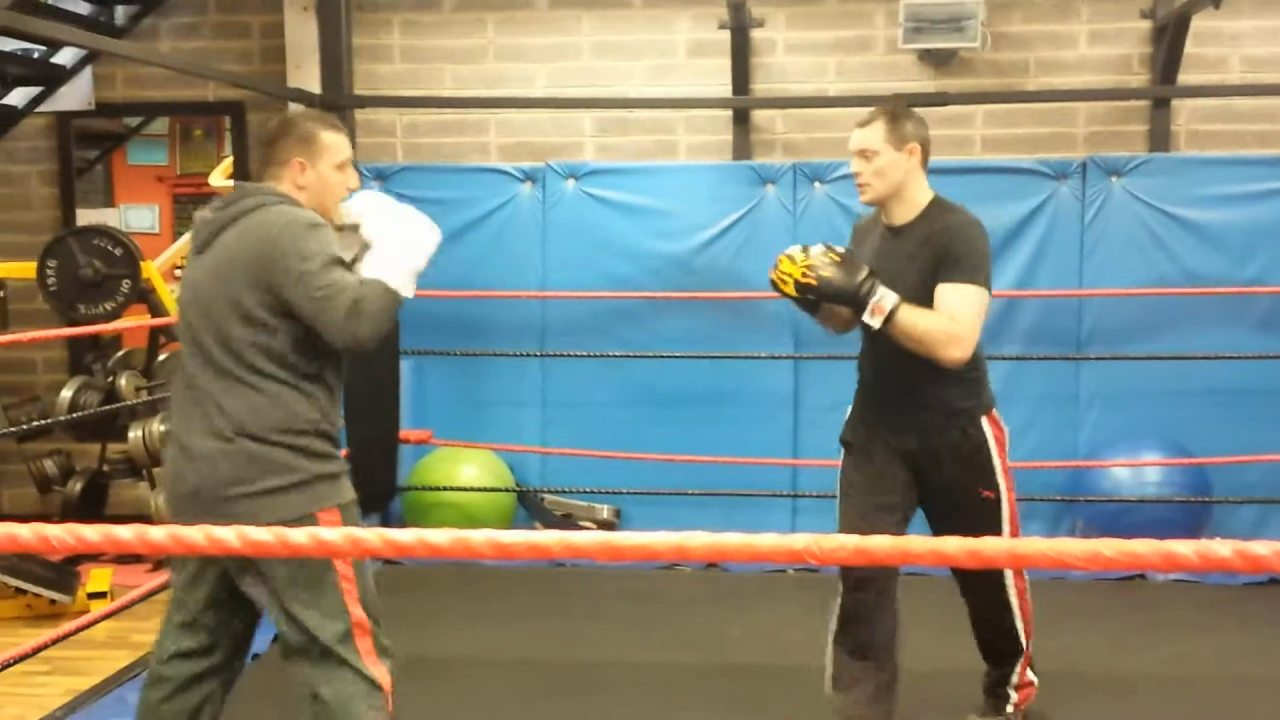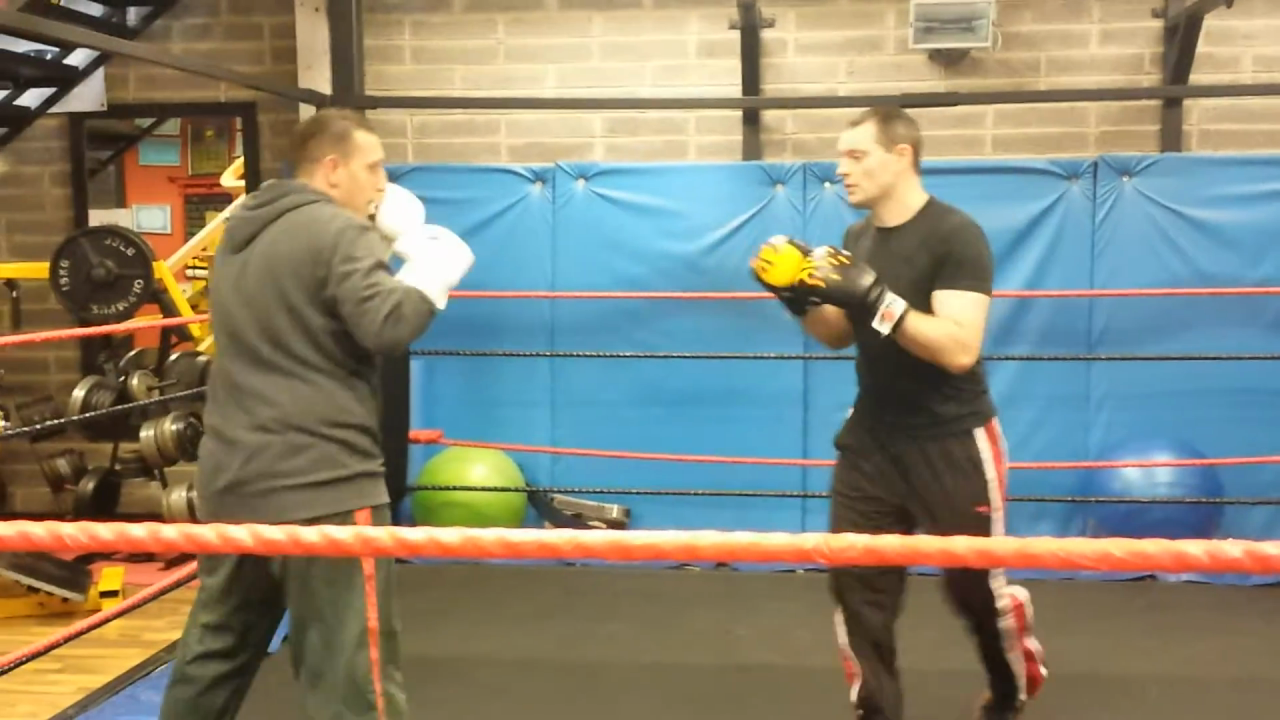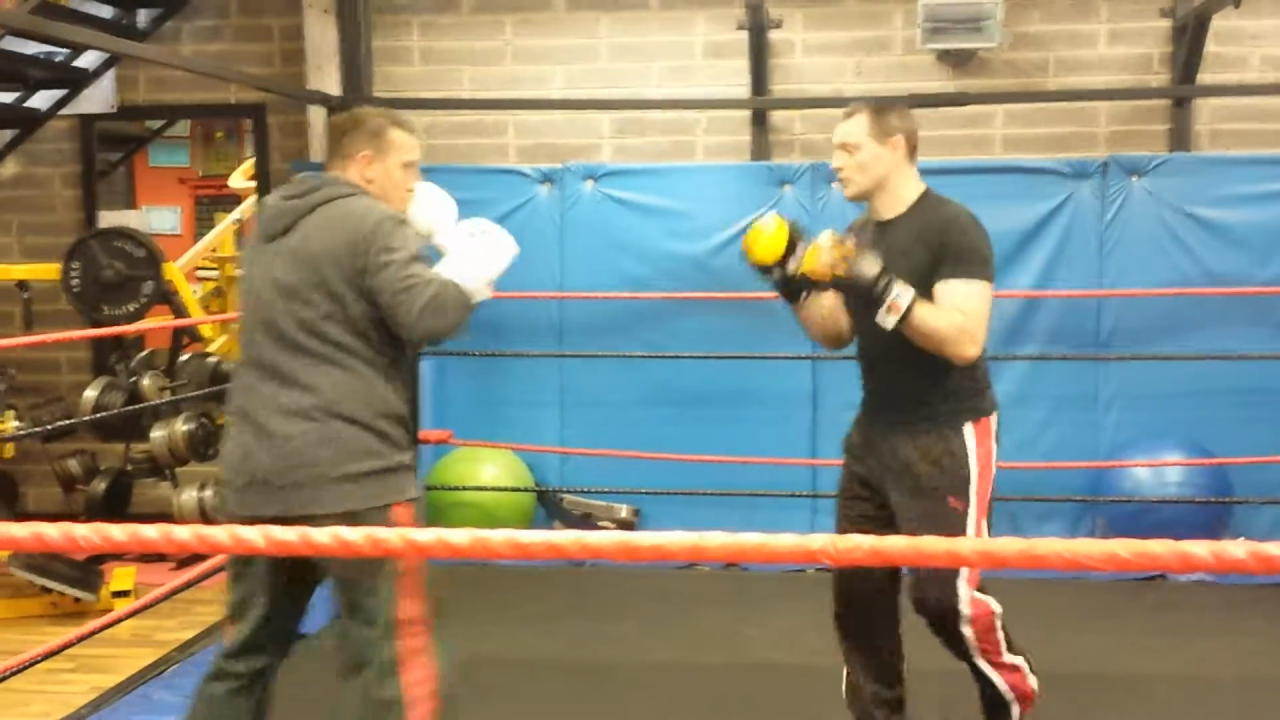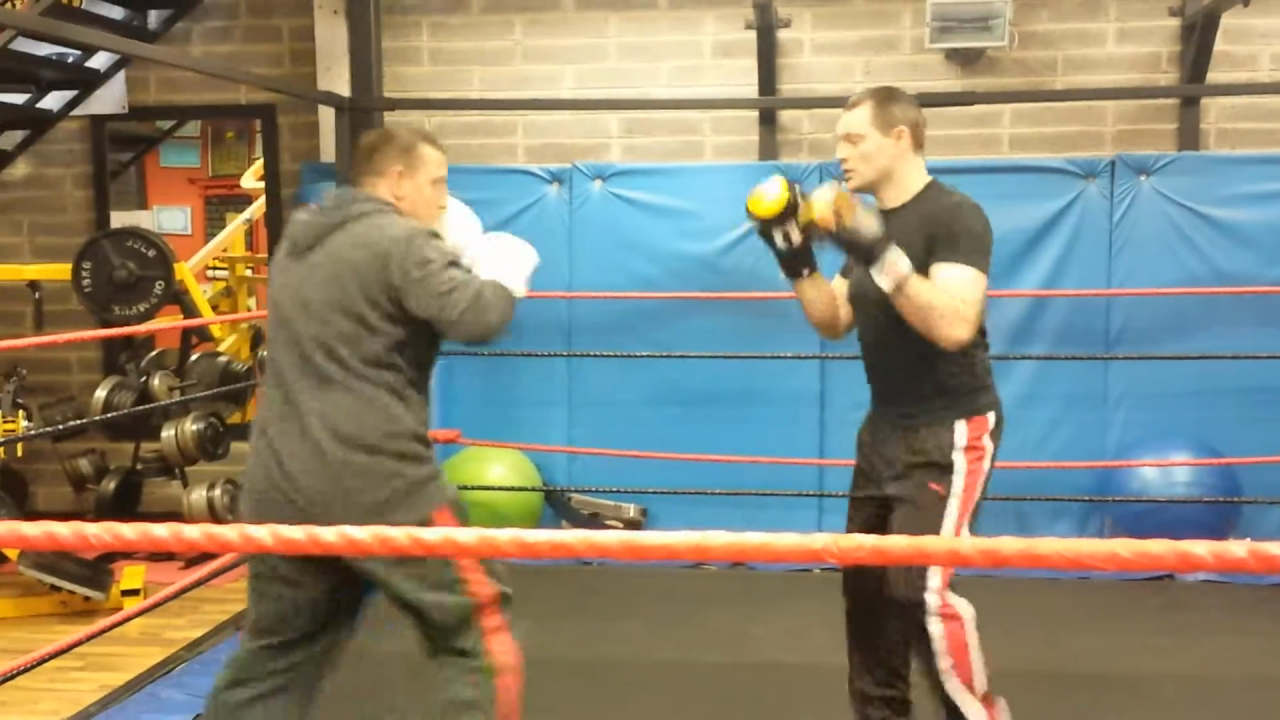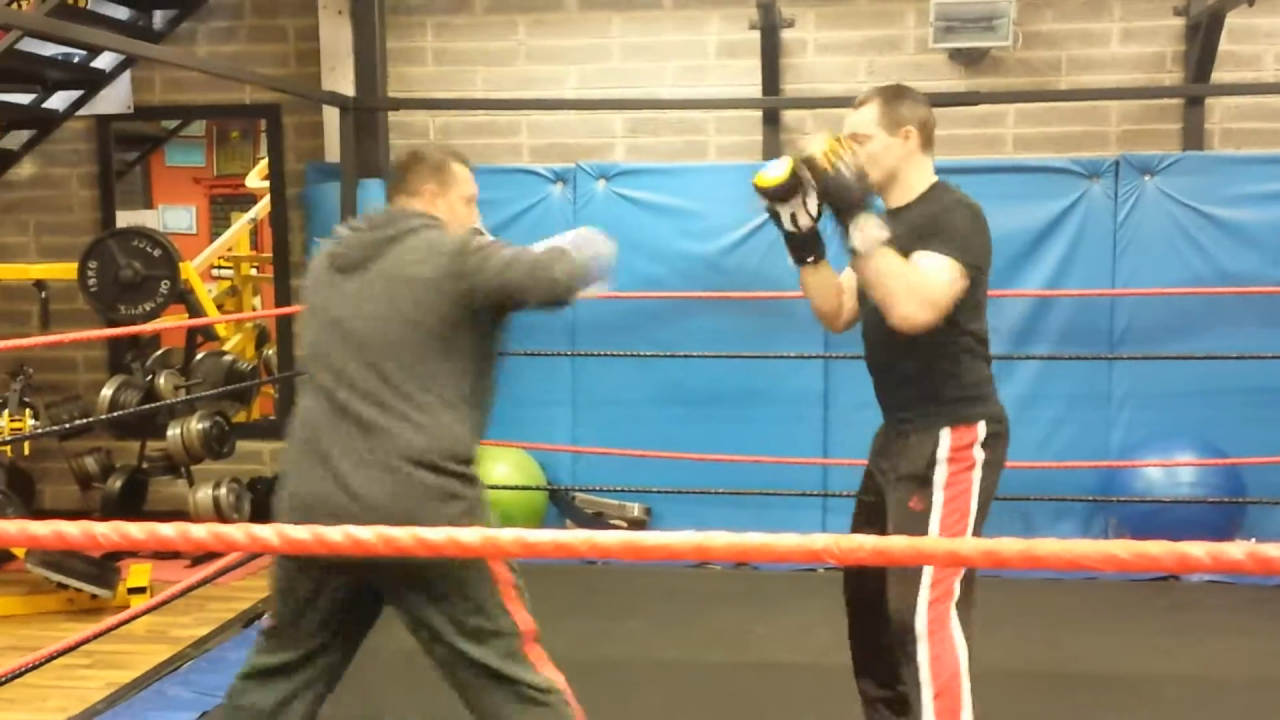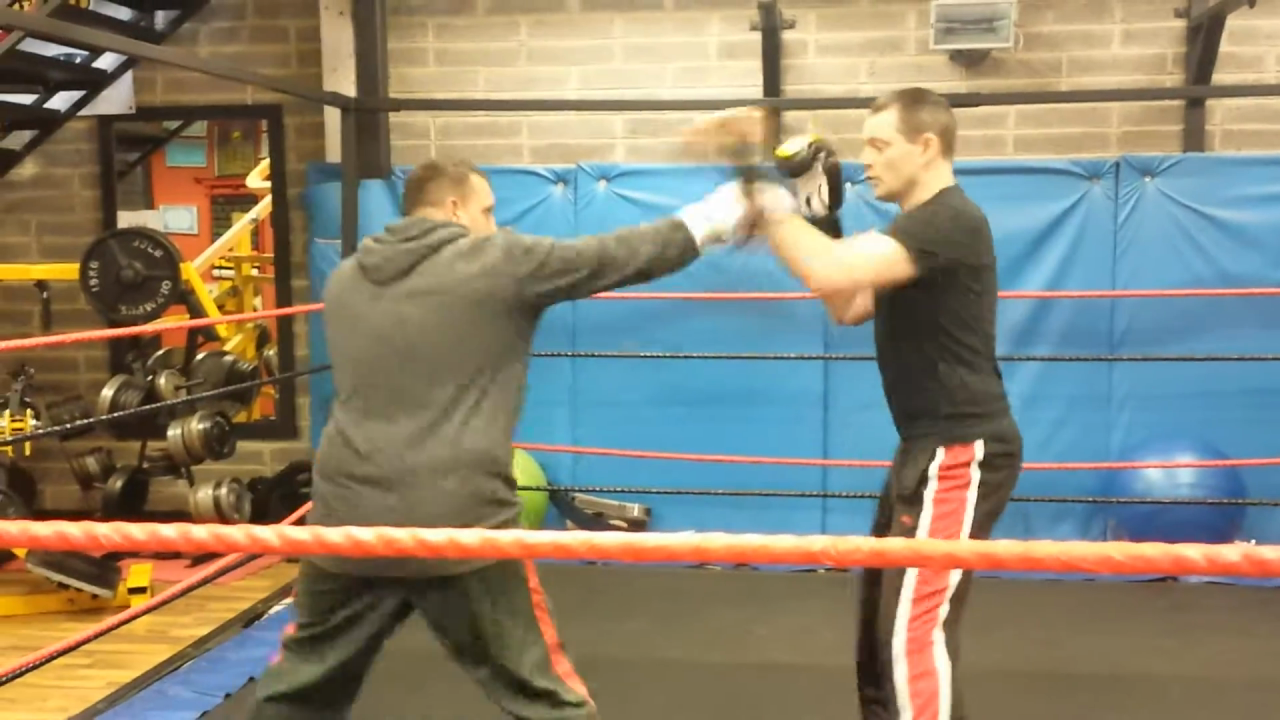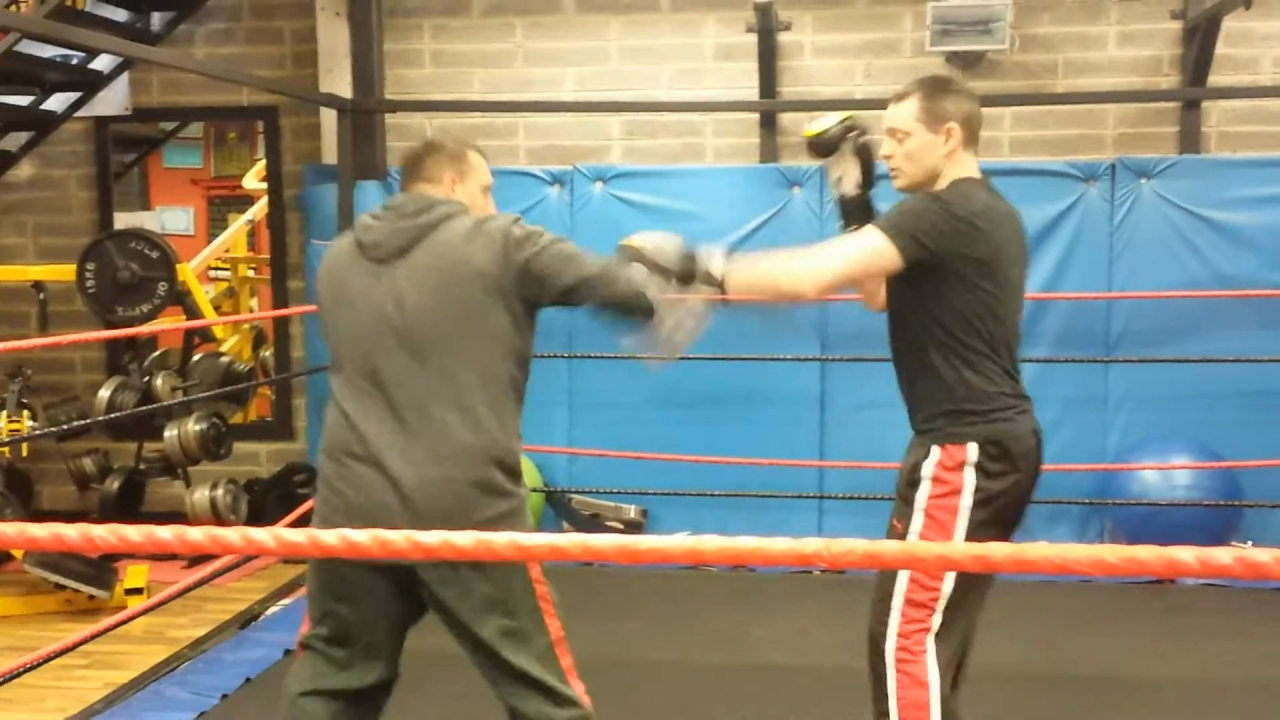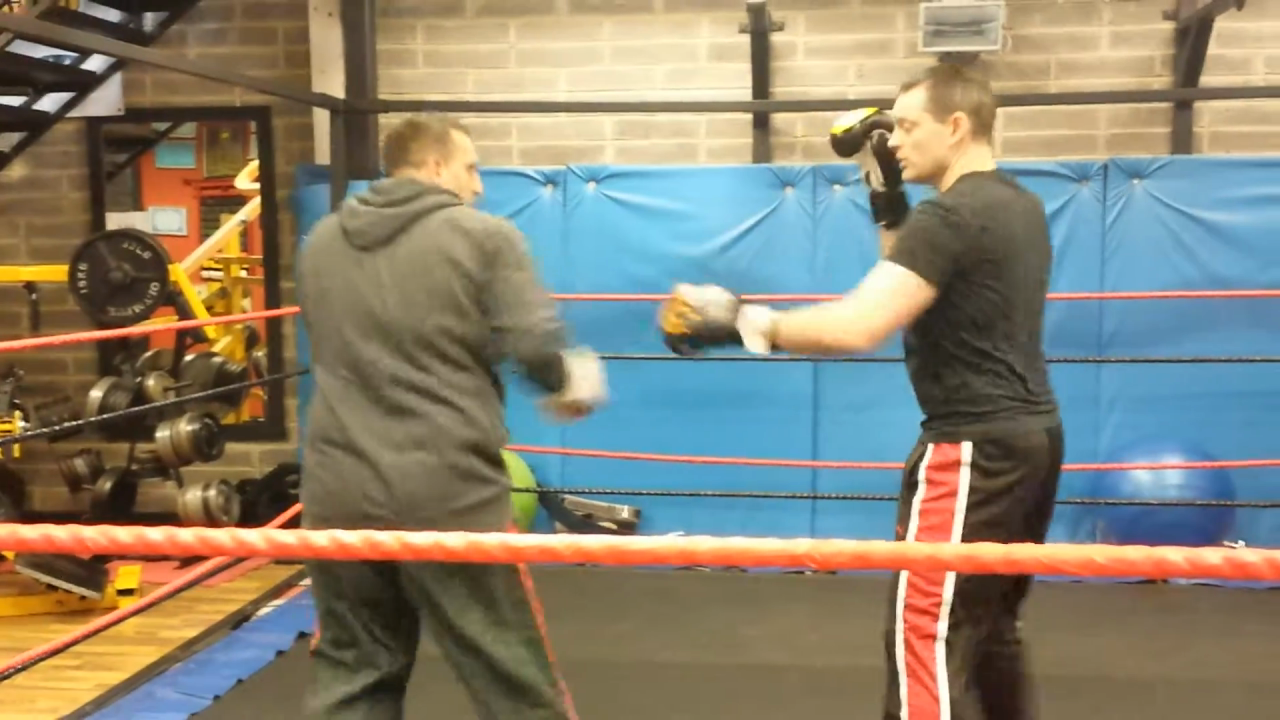
dt=0.1s
person 1, frame 1
left shoulder: (959, 233)
right shoulder: (865, 230)
left elbow: (954, 343)
left wrist: (869, 295)
right wrist: (818, 297)
left hip: (958, 429)
right hip: (877, 428)
left knee: (989, 569)
right knee: (862, 573)
person 1, frame 2
left shoulder: (955, 236)
right shoulder: (857, 237)
left elbow: (958, 350)
right elbow: (839, 334)
left wrist: (873, 299)
right wrist: (802, 300)
left hip: (954, 439)
right hip: (872, 436)
left knee: (975, 585)
right knee: (857, 584)
person 1, frame 3
left shoulder: (953, 228)
right shoulder: (858, 232)
left elbow: (964, 341)
right elbow: (836, 334)
left wrist: (881, 289)
right wrist: (797, 288)
left hip: (949, 437)
right hip: (876, 435)
left knee: (945, 590)
right knee: (859, 589)
person 1, frame 4
left shoulder: (955, 217)
right shoulder: (875, 220)
left elbow: (954, 326)
right elbow: (834, 321)
left wrist: (882, 256)
right wrist: (795, 257)
left hip: (953, 428)
right hip: (888, 428)
left knee: (925, 588)
right knee: (867, 587)
person 1, frame 5
left shoulder: (953, 216)
right shoulder: (887, 219)
left elbow: (910, 309)
right elbow: (838, 313)
left wrist: (860, 222)
right wrist: (804, 240)
left hip: (952, 437)
right hip: (899, 435)
left knee: (923, 605)
right knee: (868, 591)
person 1, frame 6
left shoulder: (948, 219)
right shoulder: (929, 221)
left elbow: (836, 274)
right elbow: (849, 306)
right wrist: (819, 218)
left hip: (958, 453)
right hip: (927, 447)
left knee: (914, 626)
right knee: (883, 609)
person 1, frame 7
left shoulder: (947, 214)
right shoulder: (984, 213)
left elbow: (819, 274)
right elbow: (883, 294)
left wrist: (703, 266)
right wrist: (857, 202)
left hip: (968, 450)
right hip: (995, 440)
left knee: (910, 629)
right knee: (933, 617)
person 1, frame 8
left shoulder: (950, 214)
right shoulder: (1020, 206)
left elbow: (859, 326)
right elbow: (907, 284)
left wrist: (742, 321)
right wrist: (885, 197)
left hip: (973, 448)
right hip: (1028, 436)
left knee: (927, 635)
right knee: (988, 618)
person 2, frame 1
left shoulder: (220, 235)
right shoulder: (295, 231)
right elbow: (354, 322)
left wrist: (347, 248)
right wrist: (398, 253)
left hip: (202, 484)
right hip: (284, 488)
left knee: (190, 657)
right knee: (349, 654)
person 2, frame 2
left shoulder: (245, 233)
right shoulder: (339, 234)
right elbow: (389, 326)
left wrist: (377, 242)
right wrist: (432, 268)
left hip: (233, 481)
right hip: (321, 485)
left knee: (213, 654)
right knee: (348, 671)
person 2, frame 3
left shoulder: (273, 226)
right shoulder: (374, 224)
right elbow: (427, 317)
right wrist: (474, 260)
left hip: (257, 472)
right hip: (353, 475)
left knee: (247, 650)
right knee: (391, 656)
person 2, frame 4
left shoulder: (298, 243)
right shoulder: (400, 244)
right elbow: (474, 317)
left wrist: (446, 256)
right wrist: (507, 270)
left hip: (283, 487)
right hip: (377, 487)
left knee: (272, 661)
right knee: (478, 634)
person 2, frame 5
left shoulder: (328, 264)
right shoulder: (456, 258)
right elbow: (557, 275)
right wrist: (583, 249)
left hip: (316, 506)
right hip: (422, 510)
left knee: (281, 673)
person 2, frame 6
left shoulder: (345, 280)
right shoulder: (502, 262)
right elbow: (618, 257)
right wrist: (709, 218)
left hip: (349, 514)
right hip: (459, 519)
person 2, frame 7
left shoulder: (337, 260)
right shoulder: (502, 244)
right elbow: (607, 283)
right wrist: (664, 308)
left hip: (356, 502)
right hip: (463, 508)
person 2, frame 8
left shoulder: (320, 243)
right shoulder: (484, 238)
right elbow: (537, 347)
right wrist: (578, 380)
left hip: (342, 495)
right hip: (450, 495)
